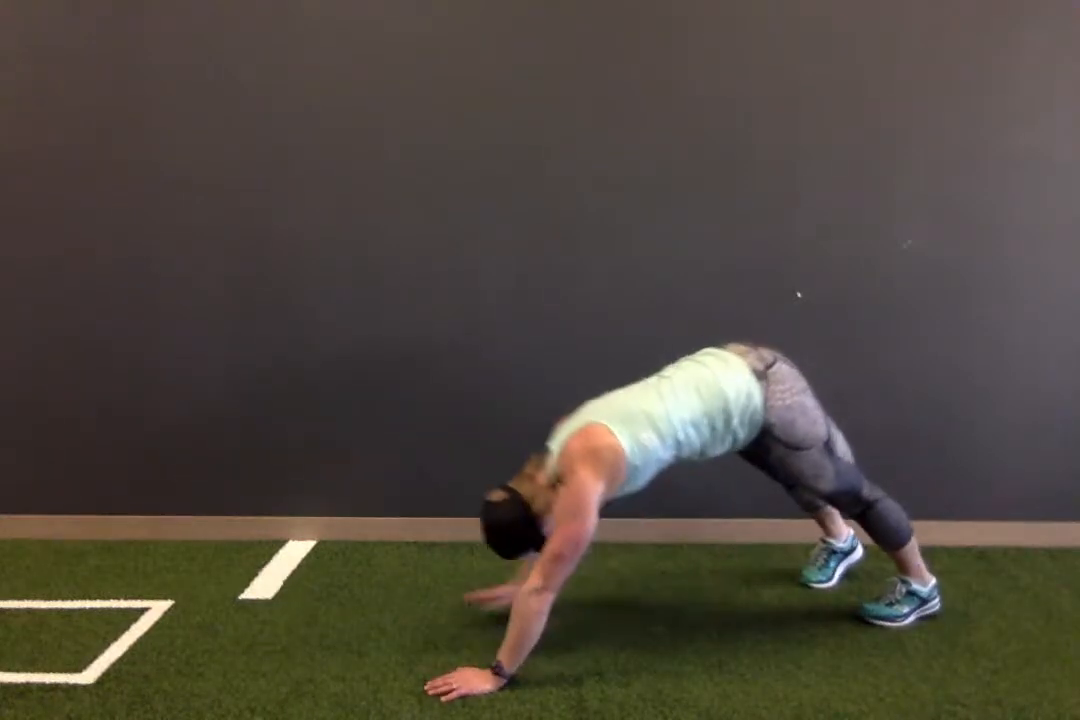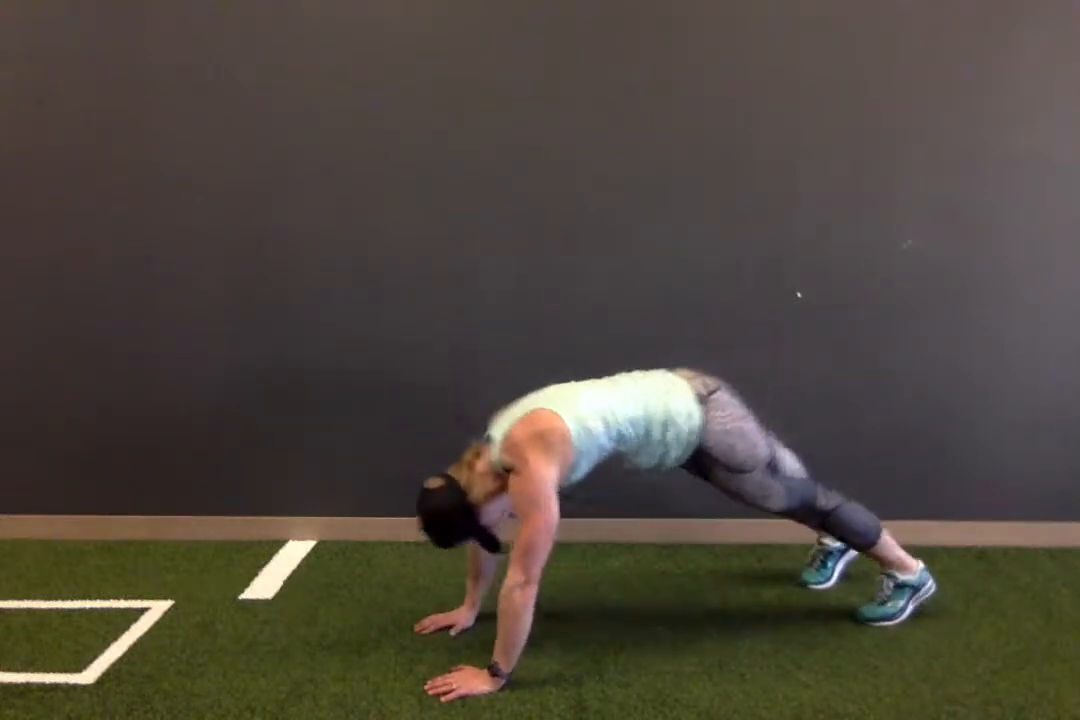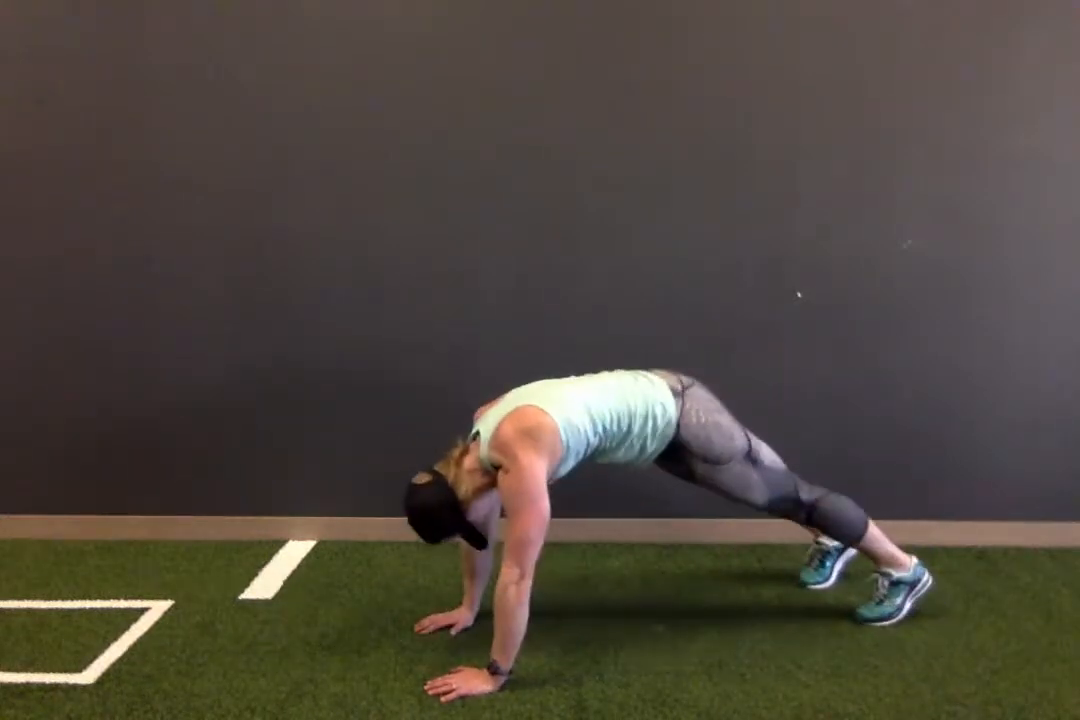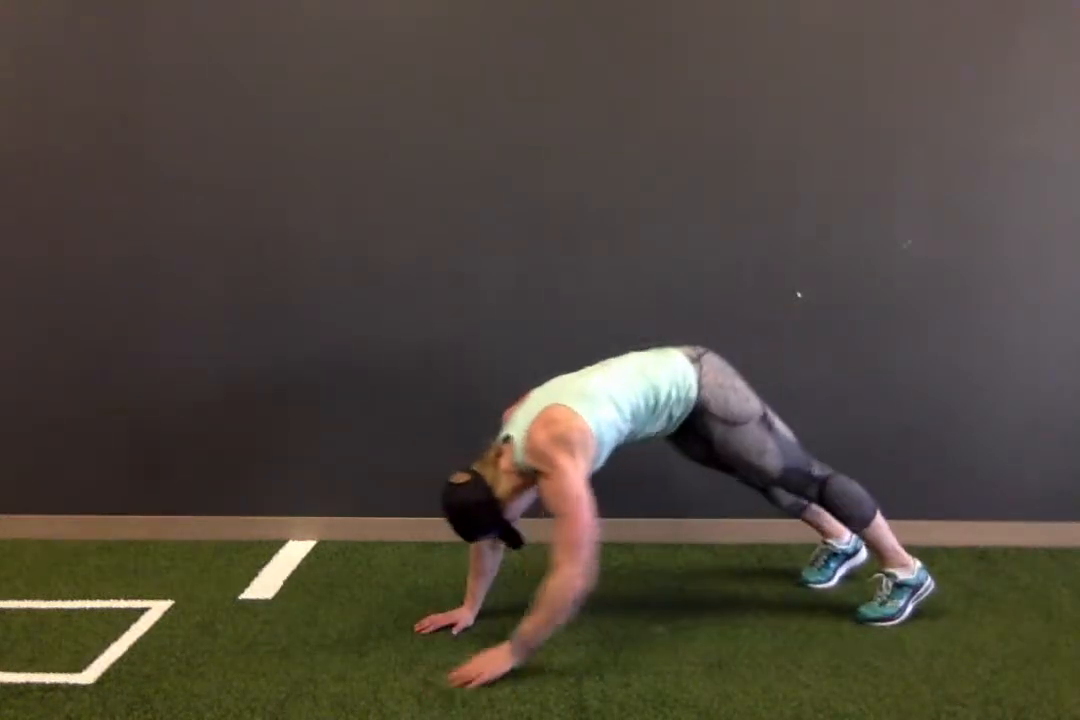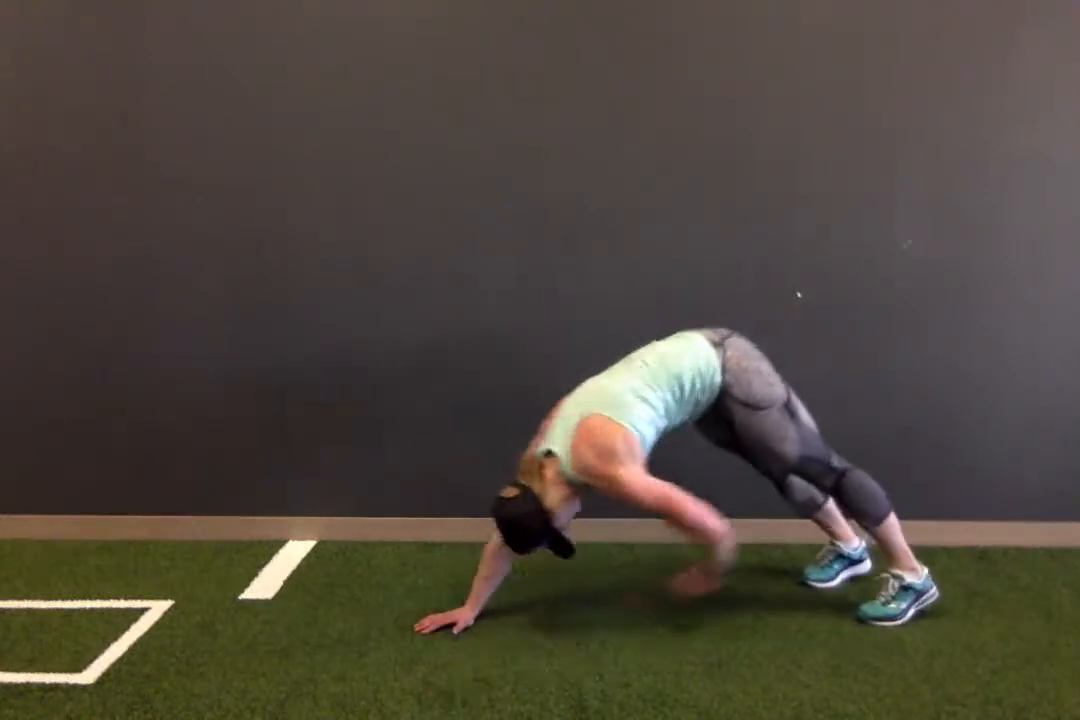
dt=0.2s
person 1, frame 1
left shoulder: (582, 476)
right shoulder: (555, 458)
left elbow: (544, 588)
left wrist: (495, 674)
right wrist: (518, 582)
left hip: (765, 397)
right hip: (731, 372)
left knee: (847, 490)
right knee: (791, 468)
left ankle: (919, 585)
right ankle: (839, 542)
person 1, frame 2
left shoulder: (533, 459)
right shoulder: (495, 440)
left elbow: (523, 579)
right elbow: (482, 527)
left wrist: (494, 675)
right wrist: (468, 608)
left hip: (699, 418)
right hip: (680, 398)
left knee: (804, 498)
right knee: (785, 491)
left ankle: (908, 575)
right ankle: (832, 546)
person 1, frame 3
left shoulder: (519, 456)
right shoulder: (483, 428)
left elbow: (517, 575)
right elbow: (477, 530)
left wrist: (494, 674)
right wrist: (468, 608)
left hip: (674, 413)
right hip: (654, 403)
left knee: (784, 493)
right knee: (767, 485)
left ankle: (902, 569)
right ankle: (832, 544)
person 1, frame 4
left shoulder: (556, 461)
right shoulder: (510, 436)
left elbow: (574, 574)
right elbow: (488, 532)
left wrist: (513, 652)
right wrist: (469, 607)
left hip: (694, 386)
right hip: (673, 387)
left knee: (799, 472)
right knee: (758, 471)
left ankle: (904, 571)
right ankle: (841, 543)
person 1, frame 5
left shoulder: (610, 471)
right shoulder: (541, 456)
left elbow: (715, 530)
right elbow: (507, 535)
left wrist: (707, 576)
right wrist: (471, 608)
left hip: (722, 367)
right hip: (696, 363)
left knee: (820, 464)
right knee: (773, 463)
left ankle: (911, 576)
right ankle: (847, 546)
